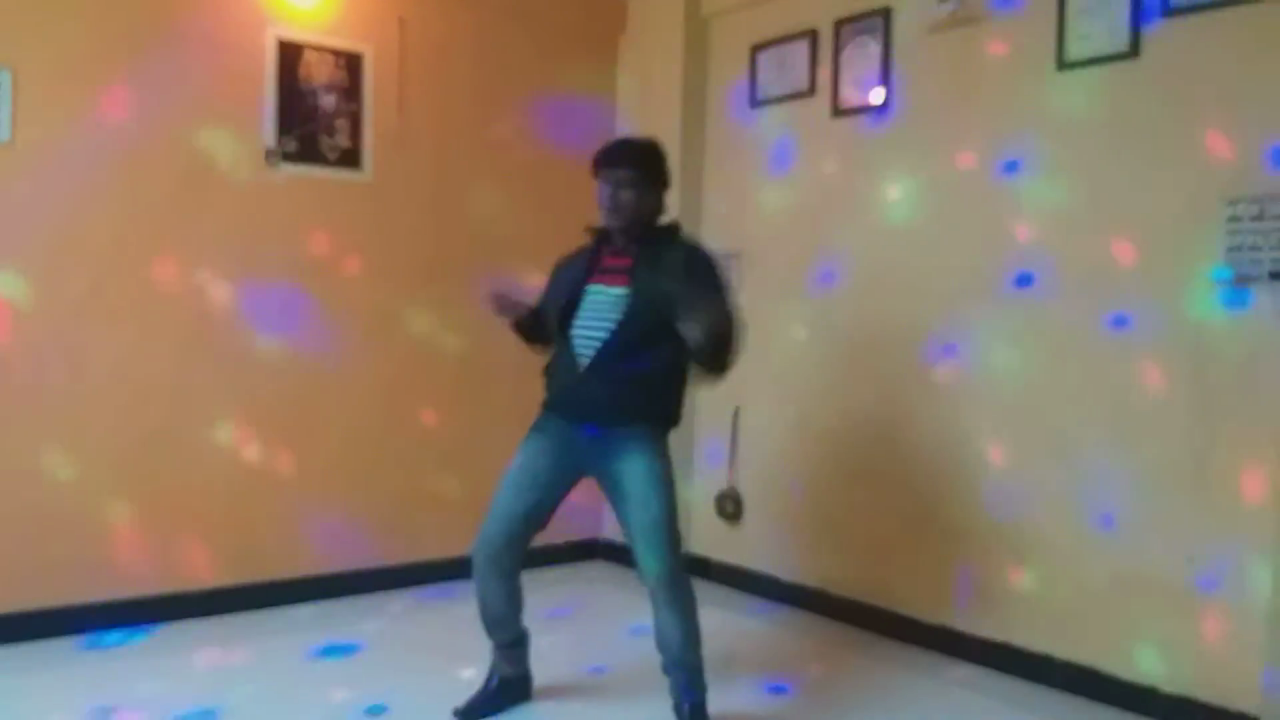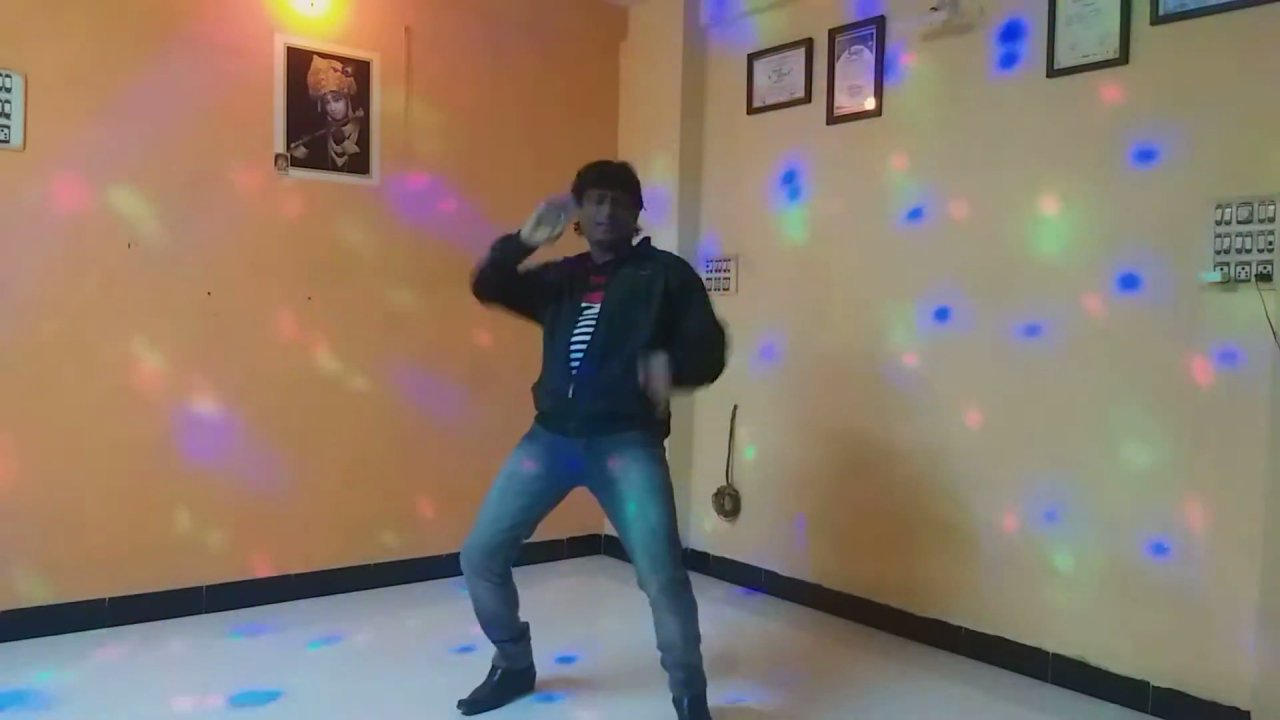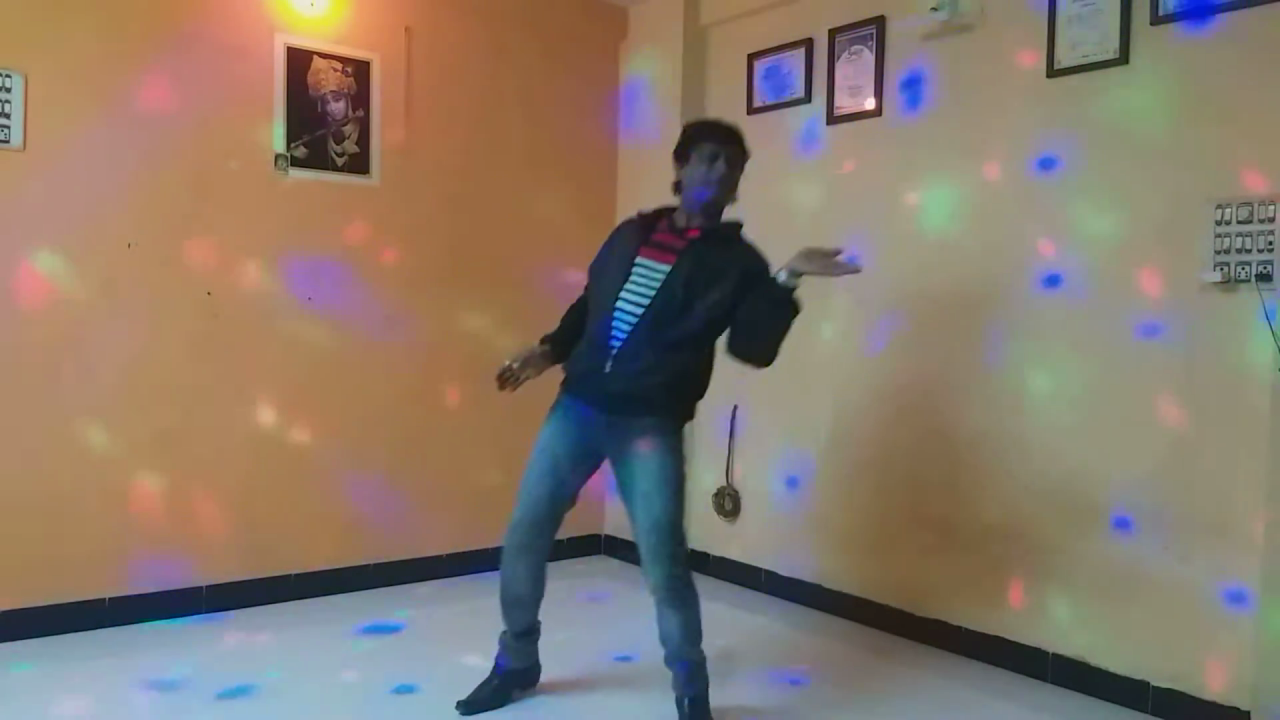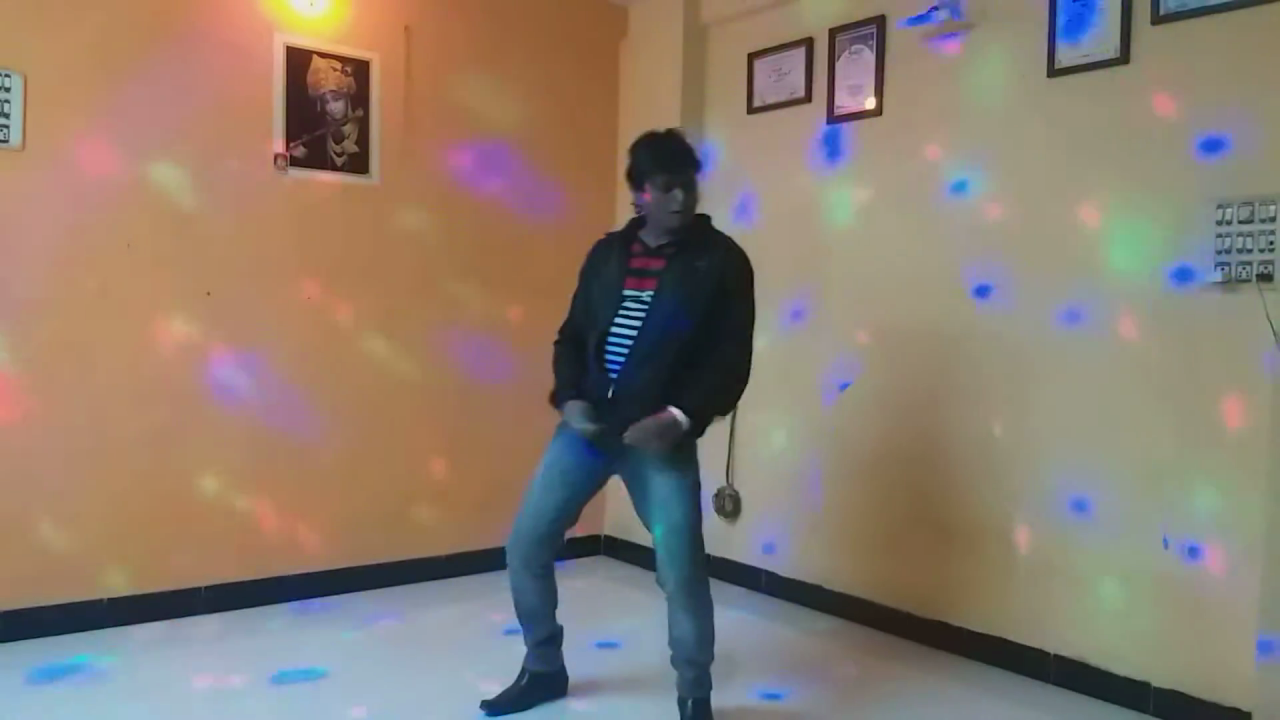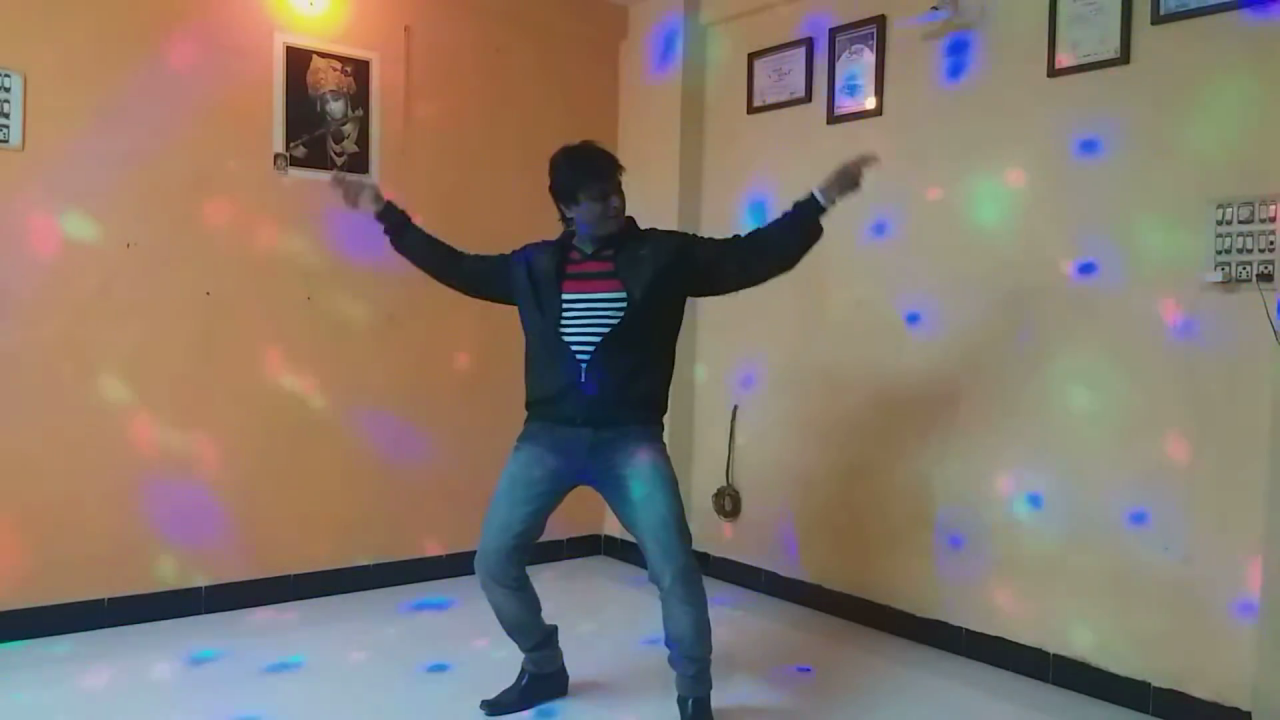
dt=1s
person 1, frame 1
left shoulder: (682, 262)
right shoulder: (581, 262)
left elbow: (714, 359)
right elbow: (547, 333)
left wrist: (705, 335)
right wrist: (522, 317)
left hip: (632, 435)
right hip: (559, 425)
left knee: (661, 568)
right knee: (493, 550)
right ankle: (509, 672)
person 1, frame 2
left shoulder: (666, 274)
right shoulder: (563, 275)
left elbow: (709, 349)
right elbow: (489, 286)
left wrist: (671, 364)
right wrist: (526, 239)
left hip: (627, 442)
right hip: (550, 437)
left knee: (662, 573)
right knee: (481, 556)
right ankle: (513, 664)
person 1, frame 3
left shoulder: (738, 261)
right shoulder: (632, 232)
left elbow: (754, 349)
left wrist: (785, 282)
right wrist: (546, 351)
left hip: (650, 424)
right hip: (577, 406)
left knee: (663, 564)
right knee: (524, 536)
right ankle: (516, 662)
person 1, frame 4
left shoulder: (722, 261)
right shoulder: (607, 255)
left elbow: (731, 363)
right elbow: (571, 337)
left wrist: (678, 418)
right wrist: (570, 401)
left hip: (662, 438)
right hip: (587, 426)
left knee: (681, 572)
right knee: (526, 546)
right ankle: (544, 669)
person 1, frame 5
left shoulder: (665, 255)
right shoulder: (534, 265)
left elbow: (752, 257)
right elbow: (454, 266)
left wrist: (820, 201)
right wrist: (385, 214)
left hip: (631, 437)
right hip: (548, 435)
left knee: (674, 569)
right knee: (494, 559)
right ankle: (543, 667)
